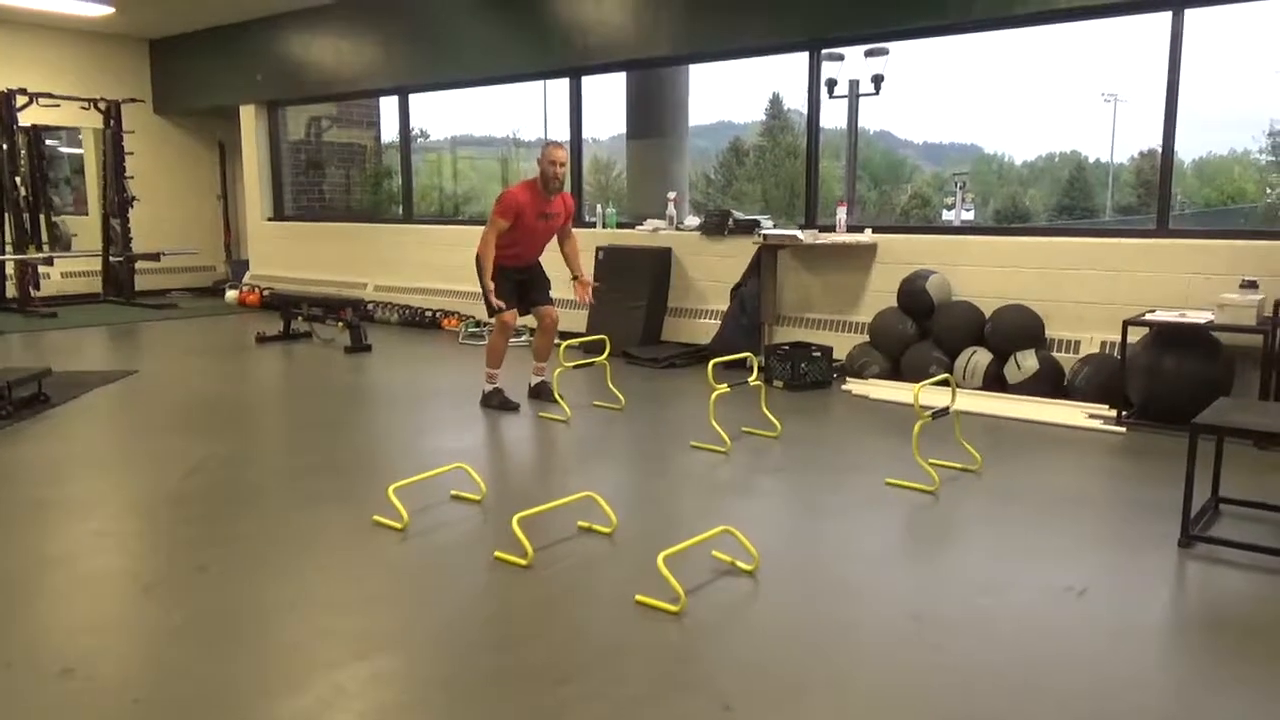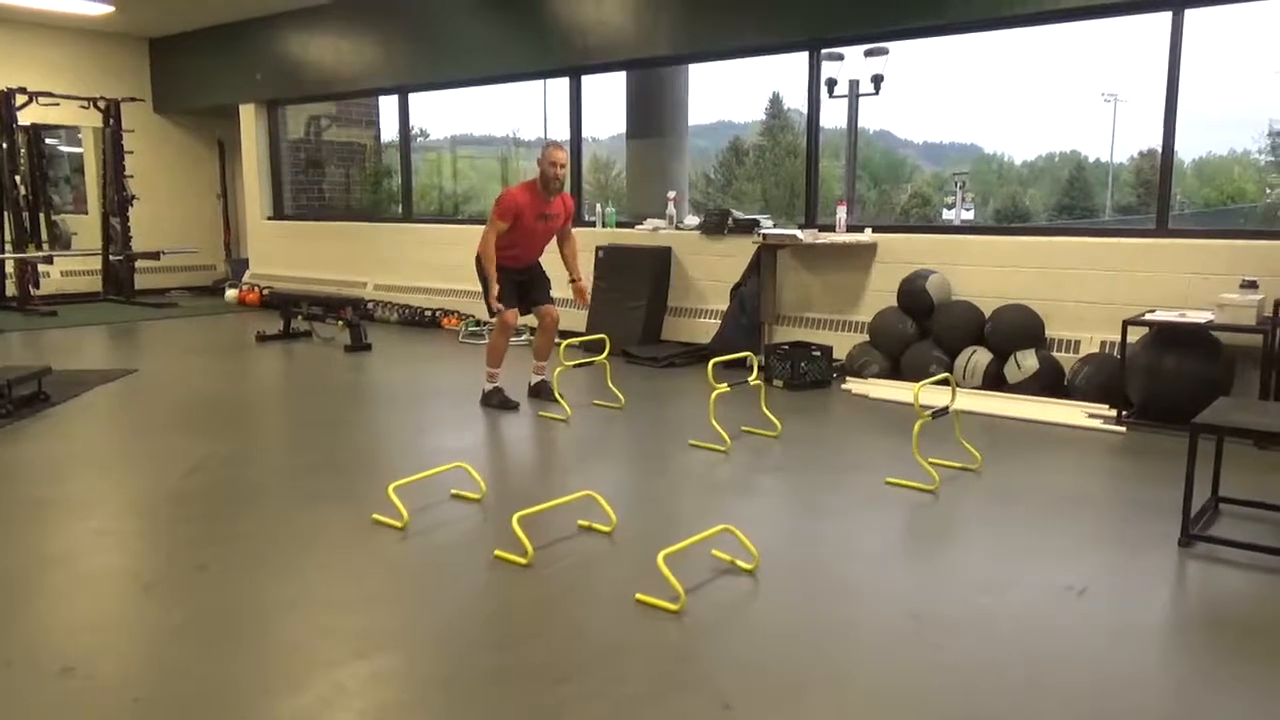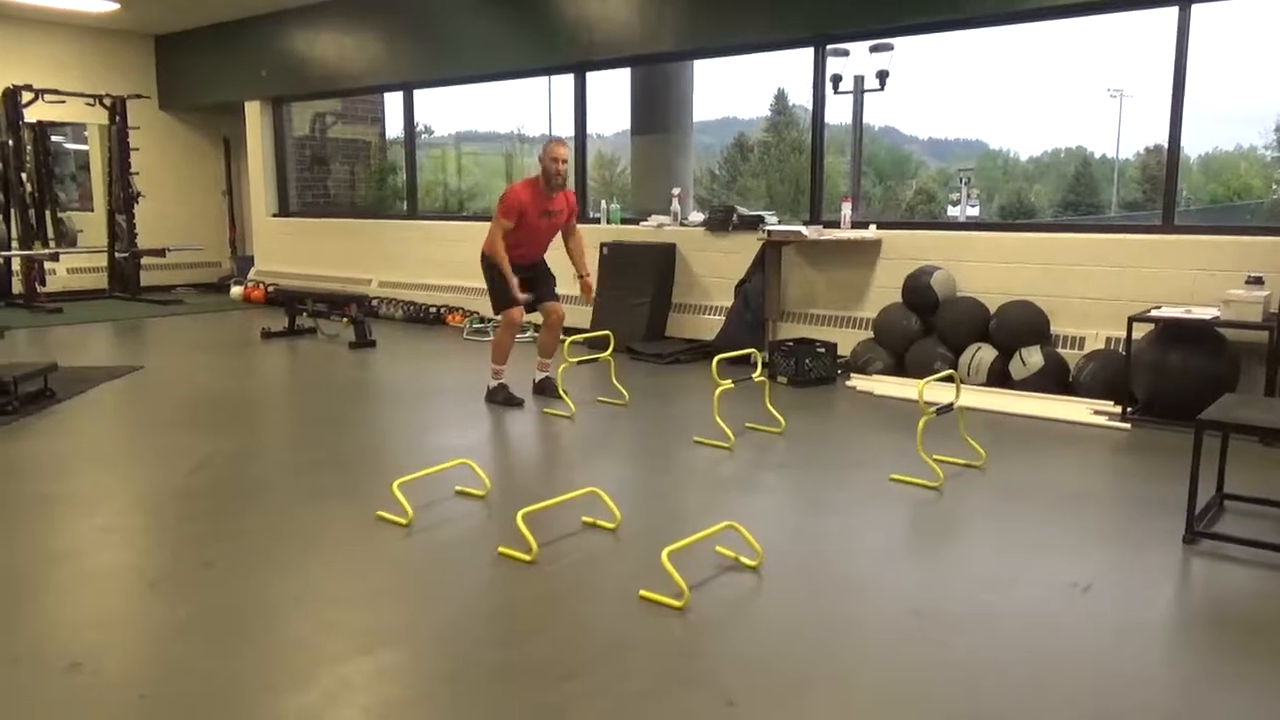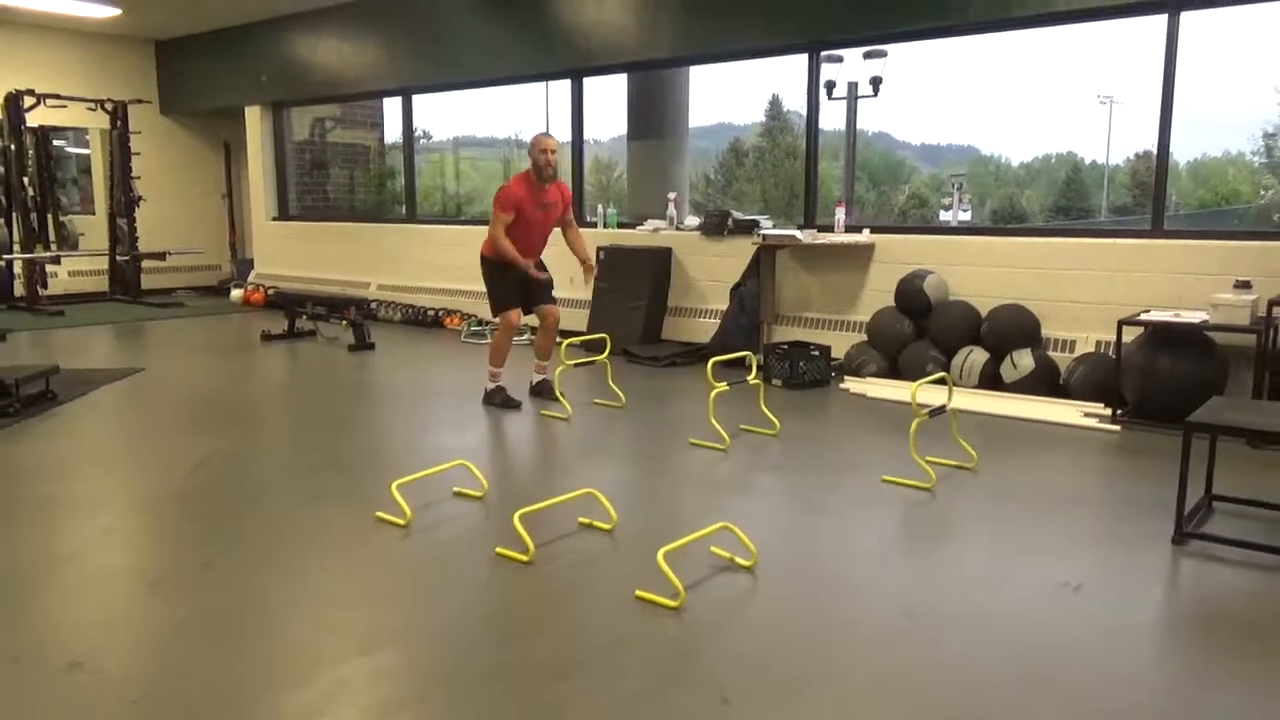
dt=0.1s
person 1, frame 1
left shoulder: (566, 202)
right shoulder: (515, 197)
left elbow: (567, 238)
right elbow: (489, 237)
left wrist: (578, 276)
right wrist: (487, 281)
left hip: (529, 265)
right hip: (499, 264)
left knee: (550, 318)
right knee: (507, 321)
left ankle: (538, 382)
right ankle: (490, 389)
person 1, frame 2
left shoulder: (565, 204)
right shoulder: (515, 198)
left elbow: (566, 239)
right elbow: (488, 239)
left wrist: (576, 279)
right wrist: (492, 283)
left hip: (529, 265)
right hip: (498, 264)
left knee: (550, 318)
right knee: (508, 320)
left ankle: (538, 381)
right ankle: (490, 389)
person 1, frame 3
left shoulder: (568, 199)
right shoulder: (518, 195)
left elbow: (571, 235)
right elbow: (495, 238)
left wrist: (583, 274)
right wrist: (510, 279)
left hip: (534, 263)
right hip: (502, 263)
left knee: (556, 314)
right knee: (513, 318)
left ankle: (542, 378)
right ankle: (495, 385)
person 1, frame 4
left shoulder: (562, 192)
right shoulder: (512, 191)
left elbow: (569, 227)
right elbow: (496, 235)
left wrist: (585, 259)
right wrist: (521, 264)
left hip: (533, 263)
right hip: (499, 262)
left knee: (551, 317)
right knee: (510, 321)
left ankle: (540, 380)
right ankle: (493, 387)
